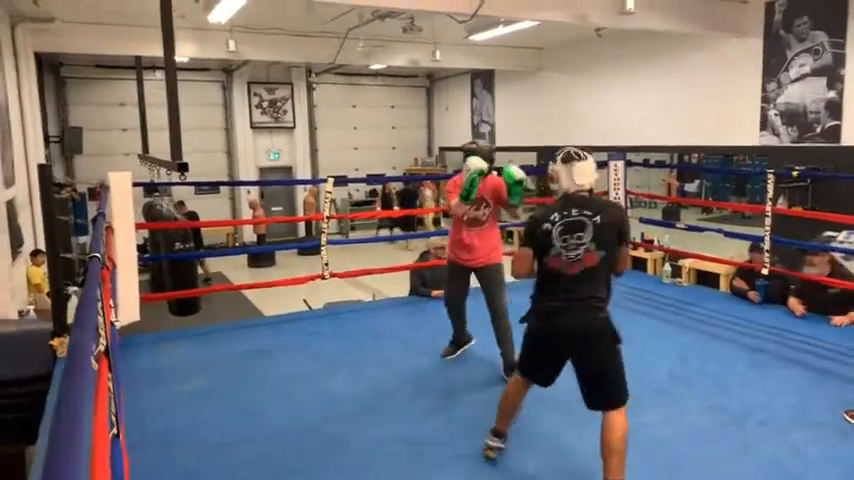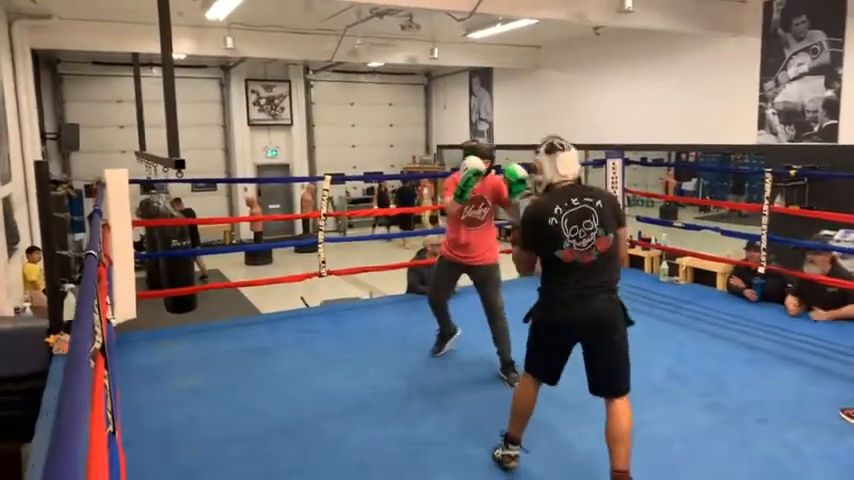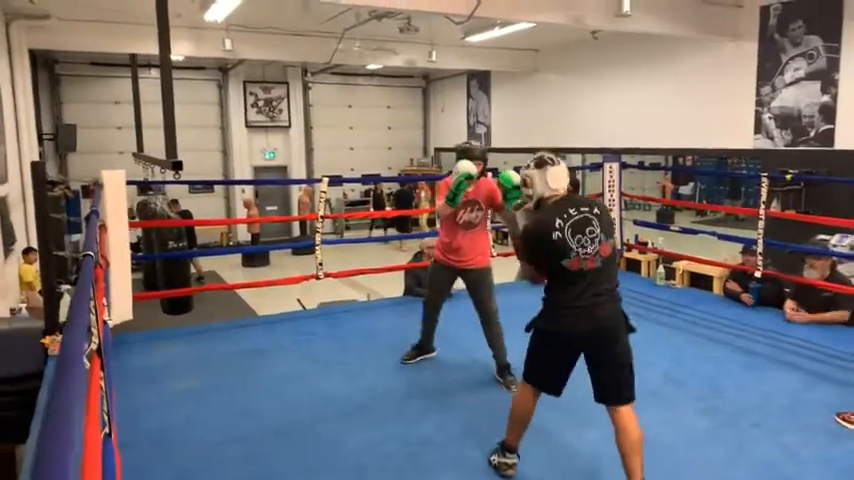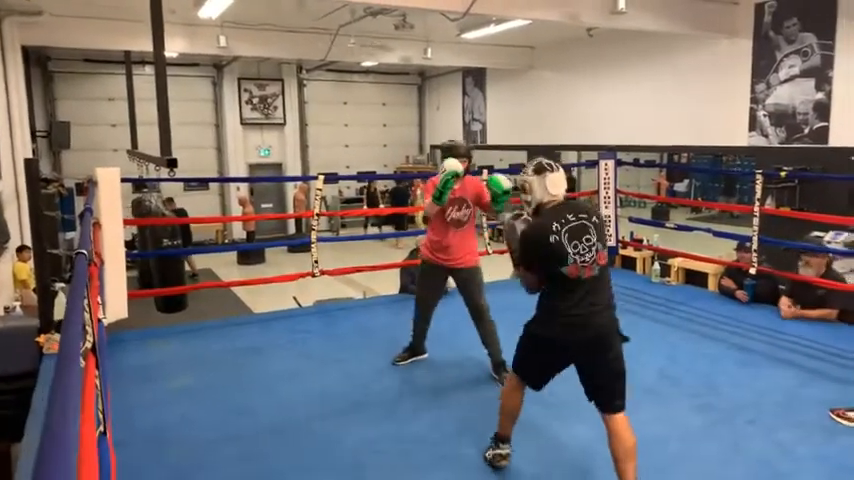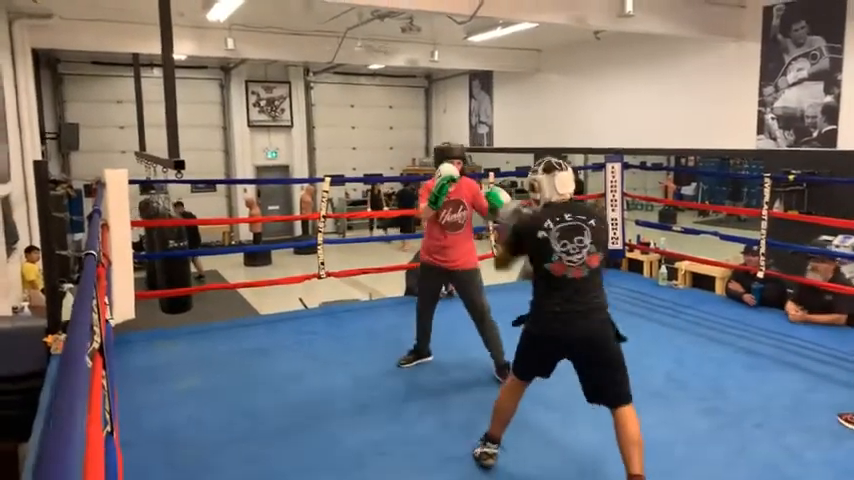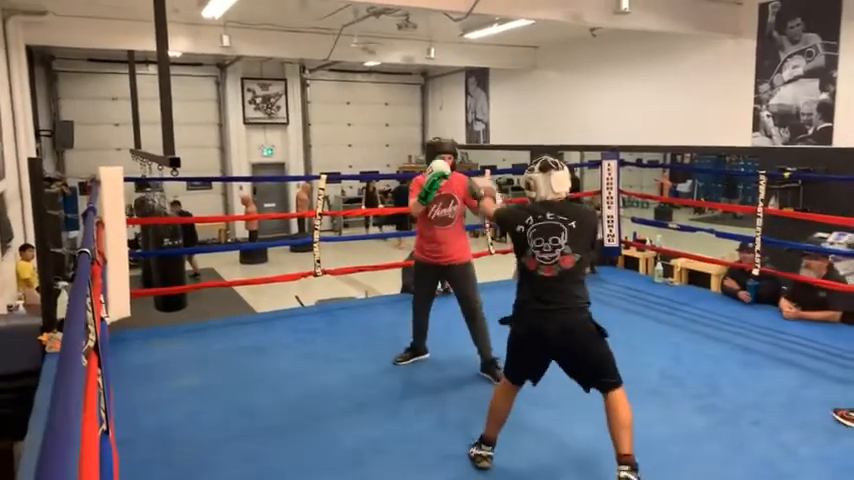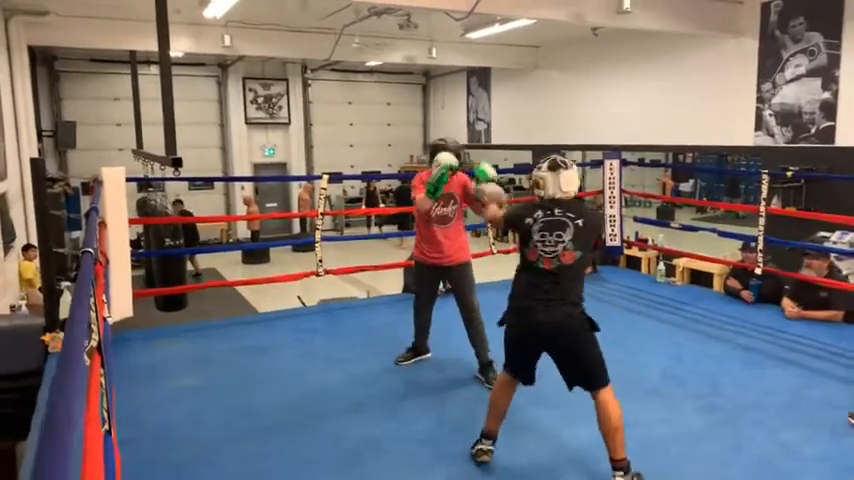
dt=0.1s
person 1, frame 1
left shoulder: (540, 218)
right shoulder: (614, 214)
left elbow: (520, 270)
right elbow: (620, 267)
left hip: (546, 318)
right hip: (591, 322)
left knee: (523, 376)
right knee: (614, 408)
left ankle: (497, 438)
person 1, frame 2
left shoulder: (536, 211)
right shoulder: (606, 200)
left elbow: (524, 268)
right elbow: (620, 256)
left wrist: (518, 242)
left hip: (557, 311)
right hip: (604, 310)
left knee: (532, 378)
right knee: (617, 397)
left ankle: (511, 446)
person 1, frame 3
left shoulder: (536, 227)
right shoulder: (597, 208)
left elbow: (537, 278)
left wrist: (522, 242)
left hip: (560, 321)
right hip: (607, 318)
left knee: (529, 386)
right knee: (621, 406)
person 1, frame 4
left shoulder: (534, 233)
right shoulder: (590, 213)
left elbow: (532, 285)
left wrist: (519, 246)
left hip: (555, 326)
right hip: (601, 325)
left knee: (518, 378)
right knee: (613, 411)
left ankle: (500, 446)
person 1, frame 5
left shoulder: (528, 224)
right shoulder: (596, 216)
left elbow: (500, 263)
left wrist: (510, 228)
left hip: (547, 324)
right hip: (593, 325)
left knee: (517, 380)
right knee: (622, 405)
left ankle: (490, 445)
person 1, frame 6
left shoulder: (521, 215)
right shoulder: (587, 218)
left elbow: (489, 211)
left wrist: (487, 195)
left hip: (529, 321)
right hip: (572, 322)
left knee: (511, 382)
right knee: (613, 389)
left ankle: (484, 447)
person 1, frame 7
left shoulder: (529, 212)
right shoulder: (593, 219)
left elbow: (493, 216)
left wrist: (491, 202)
left hip: (523, 314)
right hip: (567, 318)
left knee: (509, 376)
right knee: (602, 389)
left ankle: (486, 442)
person 2, frame 1
left shoulder: (496, 183)
right shoulder: (455, 183)
left elbow: (514, 213)
right elbow: (456, 211)
left wrist: (516, 191)
right wrist: (469, 186)
left hip: (489, 257)
right hip: (458, 256)
left knee: (498, 310)
right knee: (453, 301)
left ankle: (510, 364)
right ankle: (461, 338)
person 2, frame 2
left shoulder: (496, 183)
right shoulder: (453, 181)
left elbow: (513, 213)
right elbow: (450, 209)
left wrist: (518, 190)
right wrist: (464, 185)
left hip: (484, 257)
right hip: (452, 253)
left knee: (495, 310)
right knee: (436, 297)
left ankle: (507, 364)
right ankle: (447, 331)
person 2, frame 3
left shoulder: (489, 186)
right shoulder: (446, 184)
left elbow: (507, 217)
right elbow: (442, 213)
left wrist: (511, 197)
right wrist: (456, 188)
left hip: (477, 261)
right hip: (445, 257)
left knee: (489, 313)
right knee: (431, 305)
left ankle: (503, 367)
right ankle: (425, 346)
person 2, frame 4
left shoulder: (476, 185)
right shoulder: (434, 183)
left elbow: (494, 210)
right elbow: (429, 211)
left wrist: (502, 197)
right wrist: (443, 186)
left hip: (466, 260)
right hip: (434, 258)
left knee: (481, 311)
right knee: (423, 306)
left ankle: (498, 363)
right ankle: (417, 348)
person 2, frame 5
left shoulder: (470, 187)
right shoulder: (429, 187)
left elbow: (488, 213)
right elbow: (424, 215)
left wrist: (497, 207)
right wrist: (440, 191)
left hip: (464, 262)
right hip: (432, 260)
left knee: (481, 312)
right knee: (424, 308)
left ankle: (501, 364)
right ankle: (421, 351)
person 2, frame 6
left shoulder: (461, 181)
right shoulder: (419, 182)
left elbow: (478, 209)
right elbow: (415, 211)
left wrist: (481, 197)
right wrist: (430, 187)
left hip: (458, 257)
right hip: (426, 257)
left knee: (473, 307)
right knee: (420, 305)
left ankle: (488, 362)
right ankle: (418, 348)
person 2, frame 7
left shoulder: (462, 180)
right shoulder: (422, 179)
left elbow: (480, 209)
right elbow: (422, 207)
right wrist: (437, 181)
left hip: (457, 257)
right hip: (426, 257)
left knee: (470, 309)
right knee: (422, 305)
left ankle: (485, 364)
right ankle: (420, 348)
person 3, frame 1
left shoulder: (819, 37)
right shoulder: (789, 40)
left elbow: (828, 61)
right elbow: (777, 32)
left wrist: (803, 70)
right wrist: (778, 13)
left hip: (815, 84)
right hip: (795, 86)
right knee: (780, 110)
person 3, frame 2
left shoulder: (818, 36)
right shoulder: (788, 40)
left elbow: (826, 60)
right elbow: (775, 31)
left wrist: (802, 69)
right wrist: (776, 12)
left hip: (813, 83)
right hip: (793, 84)
right knee: (778, 108)
person 3, frame 3
left shoulder: (814, 41)
right shoulder: (784, 44)
left elbow: (822, 65)
right elbow: (771, 36)
left wrist: (798, 74)
right wrist: (773, 17)
left hip: (809, 88)
right hip: (789, 89)
left knee: (810, 116)
right knee: (774, 113)
person 3, frame 4
left shoulder: (808, 39)
right shoulder: (779, 42)
left elbow: (816, 63)
right elbow: (766, 33)
left wrist: (792, 72)
right wrist: (768, 15)
left hip: (804, 85)
right hip: (784, 86)
right knee: (769, 110)
person 3, frame 5
left shoulder: (817, 42)
right shoulder: (787, 45)
left elbow: (825, 65)
right elbow: (774, 36)
left wrist: (800, 75)
right wrist: (776, 17)
left hip: (812, 88)
right hip: (792, 89)
person 3, frame 6
left shoulder: (812, 39)
right shoulder: (782, 42)
left elbow: (821, 63)
right elbow: (770, 33)
left wrist: (796, 72)
right wrist: (772, 15)
left hip: (808, 85)
right hip: (787, 86)
person 3, frame 7
left shoulder: (814, 38)
right shoulder: (784, 41)
left elbow: (823, 62)
right elbow: (772, 32)
left wrist: (798, 71)
right wrist: (774, 14)
left hip: (810, 84)
right hip: (789, 85)
